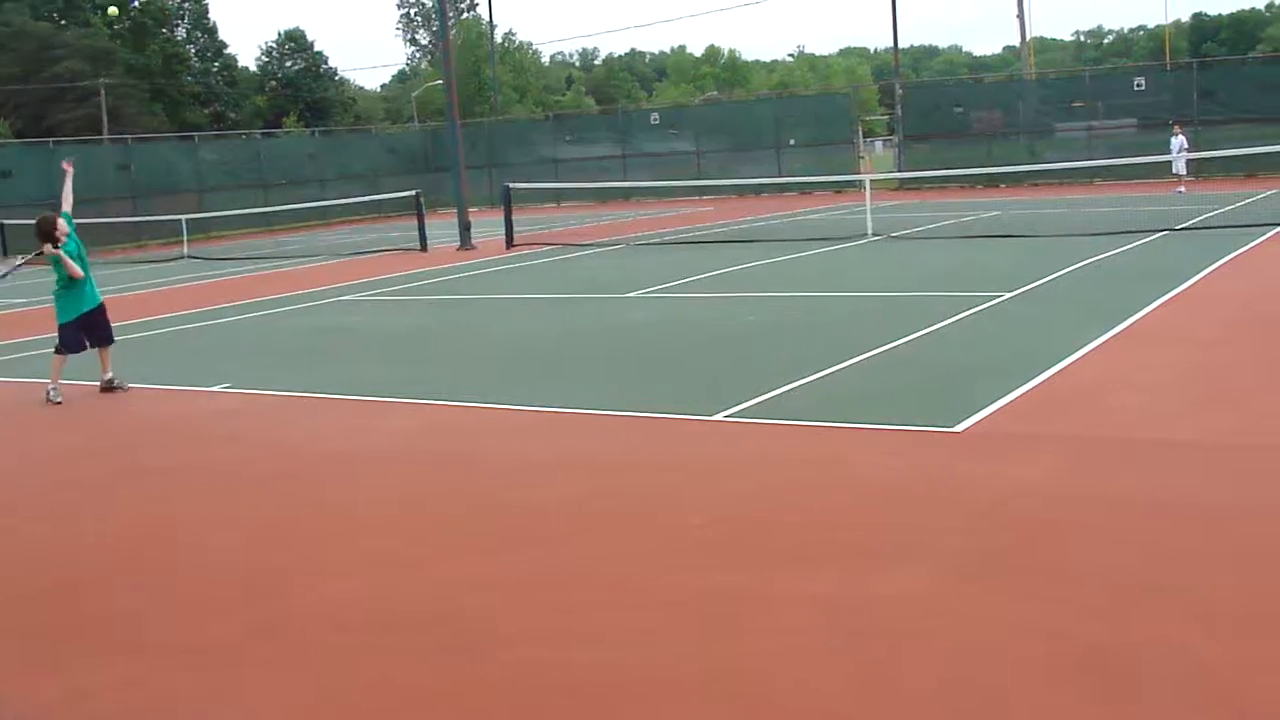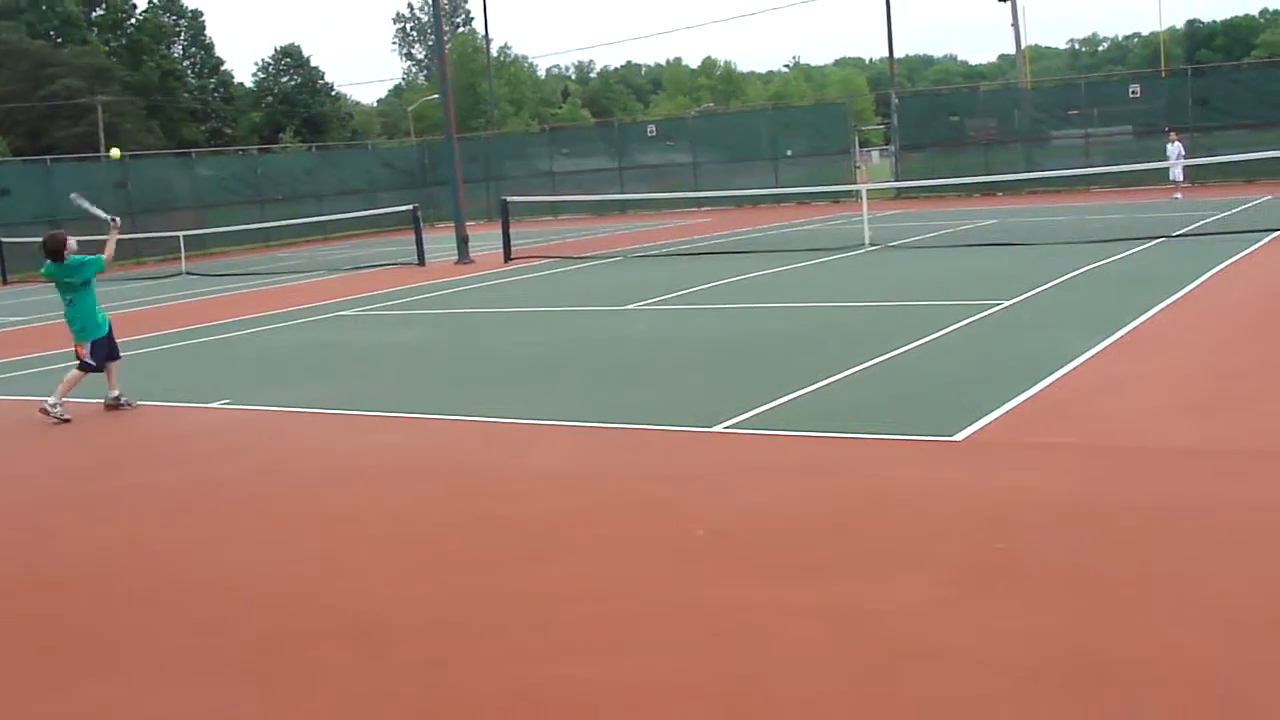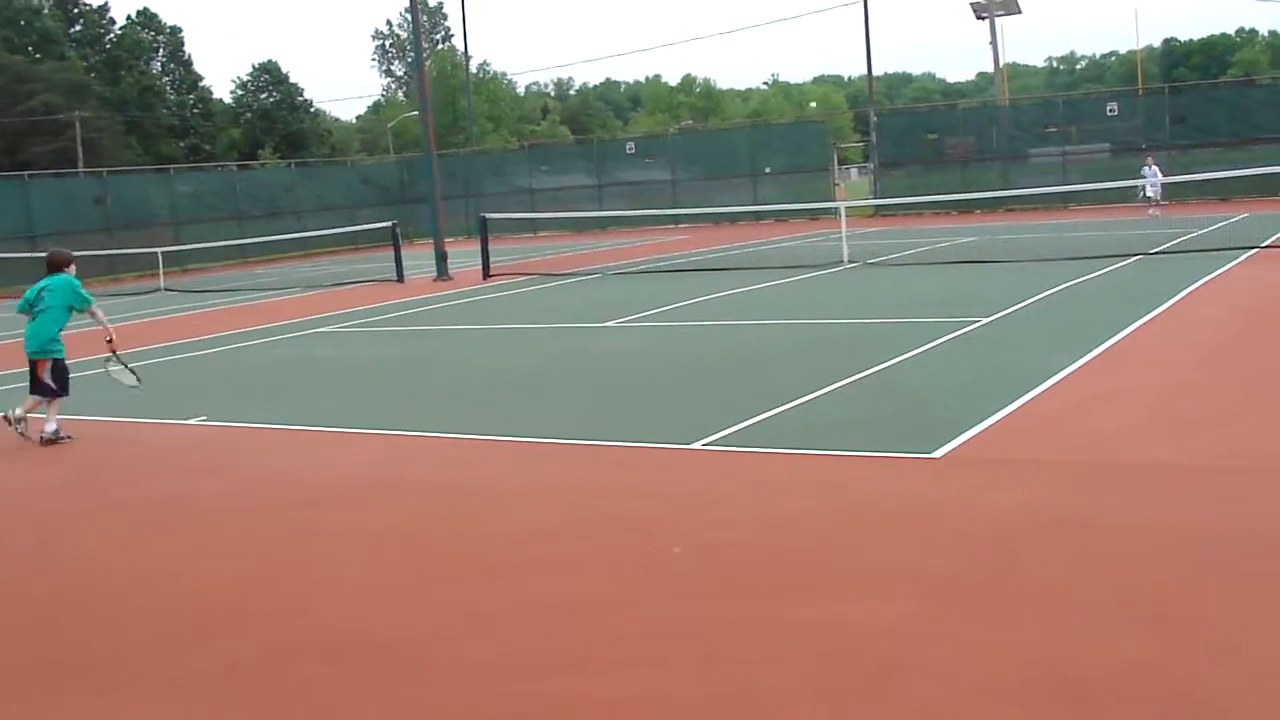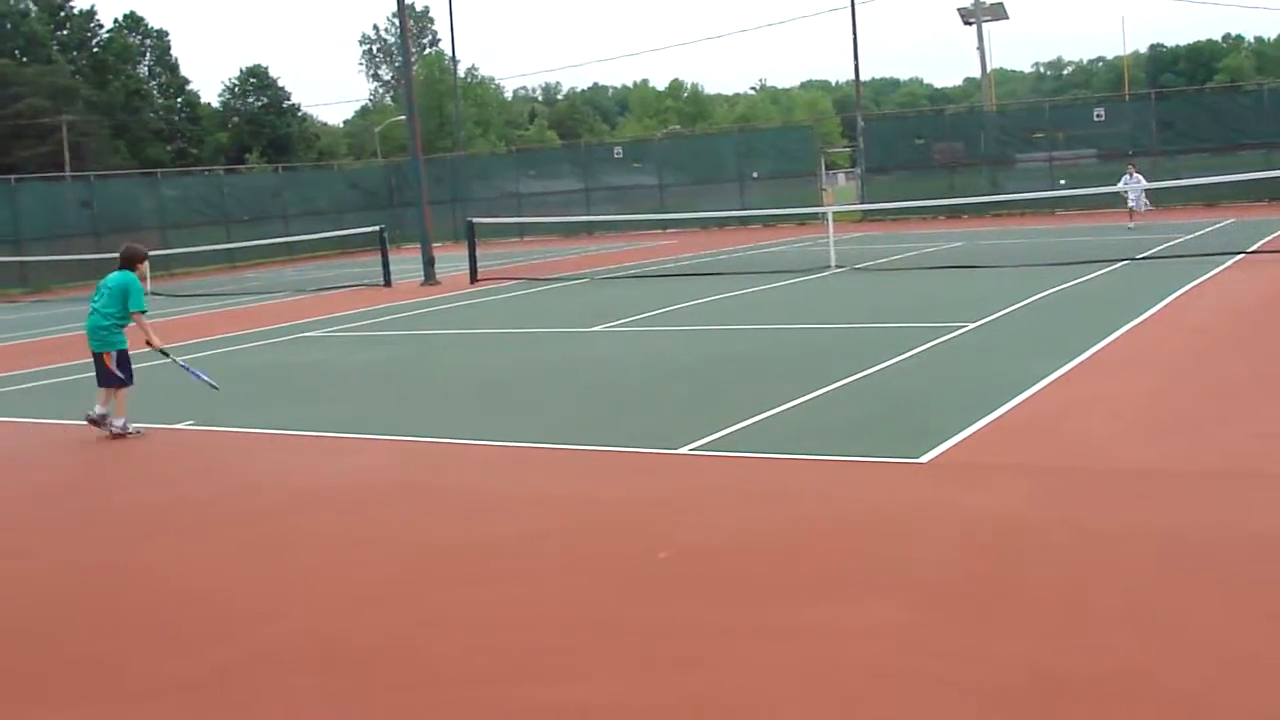
dt=0.7s
person 1, frame 1
left shoulder: (69, 231)
right shoulder: (61, 253)
left elbow: (67, 202)
right elbow: (78, 275)
left wrist: (69, 176)
right wrist: (60, 254)
left hip: (91, 299)
right hip: (71, 305)
left knee: (105, 339)
right knee: (65, 346)
left ankle: (107, 379)
right ankle: (53, 387)
person 1, frame 2
left shoulder: (53, 265)
right shoulder: (77, 263)
left elbow: (46, 272)
right elbow: (107, 258)
right wrist: (114, 232)
left hip: (95, 319)
right hip: (86, 322)
left knee: (111, 355)
right knee: (86, 365)
left ankle: (113, 396)
right ankle: (52, 403)
person 1, frame 3
left shoulder: (40, 284)
right shoulder: (69, 283)
left elbow: (22, 308)
right elbow: (90, 308)
right wrist: (107, 327)
left hip: (34, 340)
right hip: (46, 341)
left knee: (54, 387)
right knee: (53, 388)
left ankle: (50, 430)
right ankle: (17, 415)
person 1, frame 4
left shoulder: (112, 276)
right shoulder: (132, 281)
left elbow: (102, 305)
right elbow: (136, 314)
right wrist: (151, 336)
left hip: (96, 329)
right hip: (108, 332)
left knee: (113, 377)
right knee: (122, 379)
left ankle: (99, 413)
right ankle: (119, 425)
